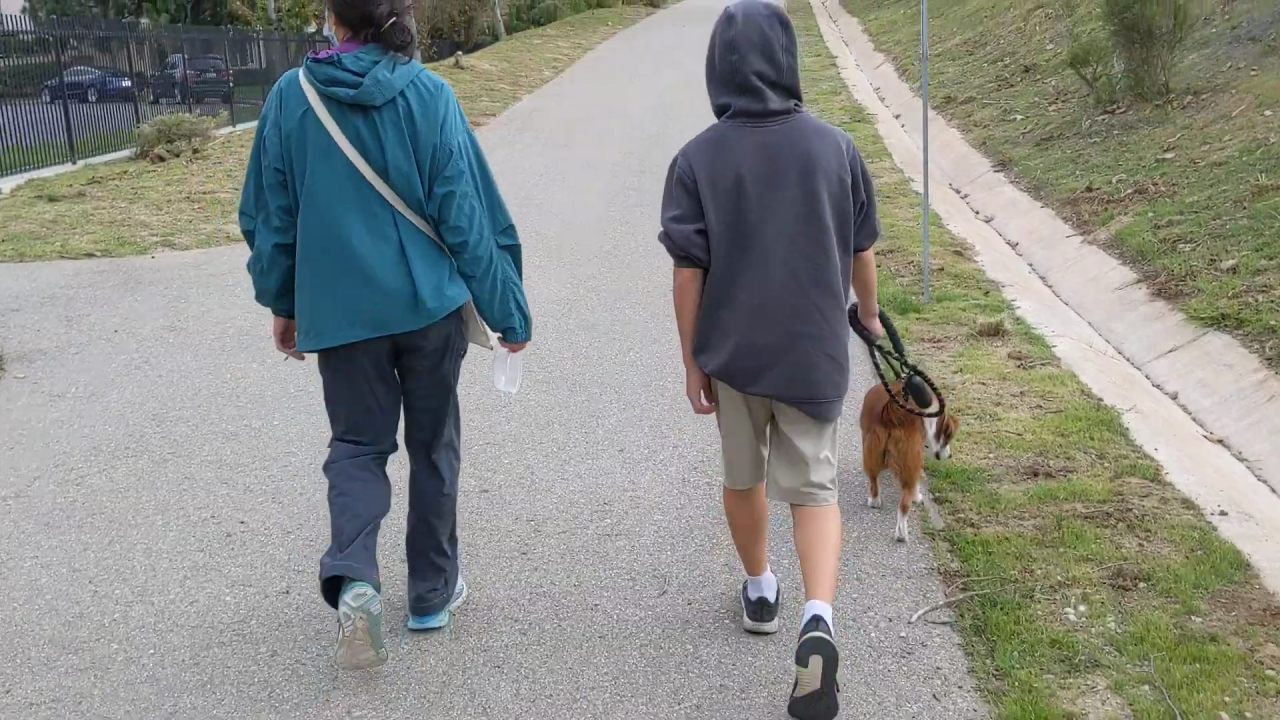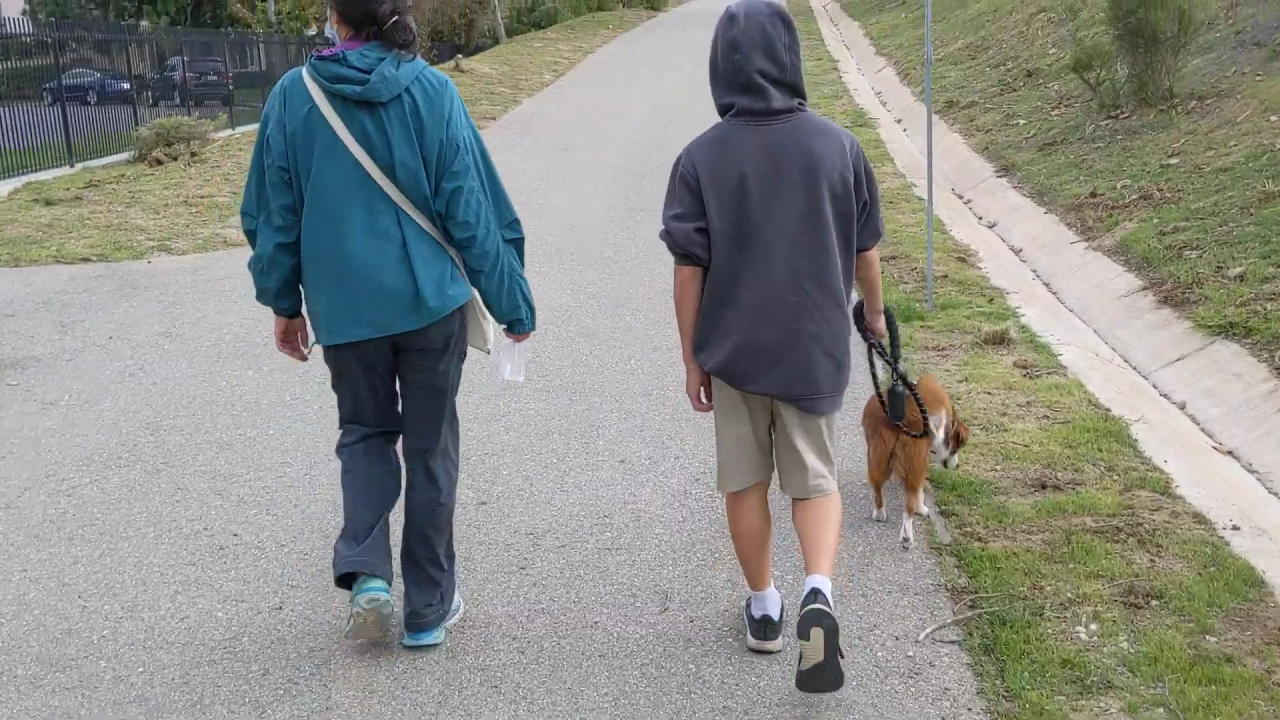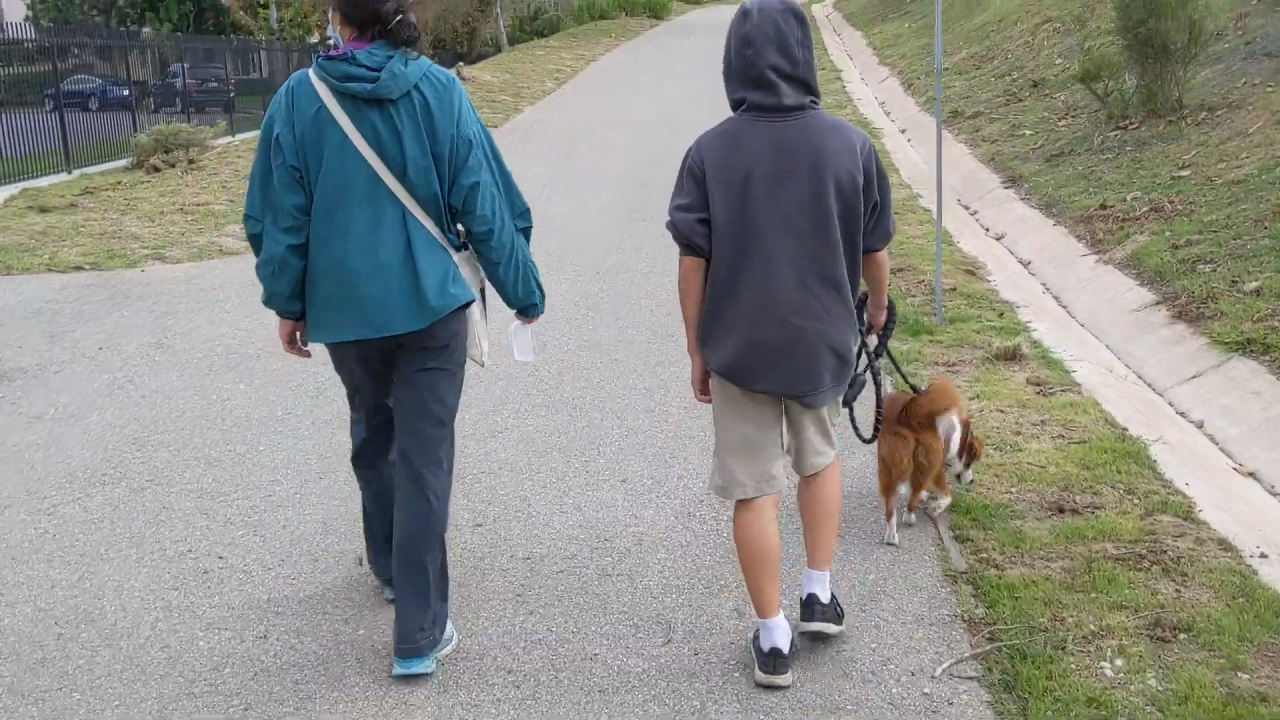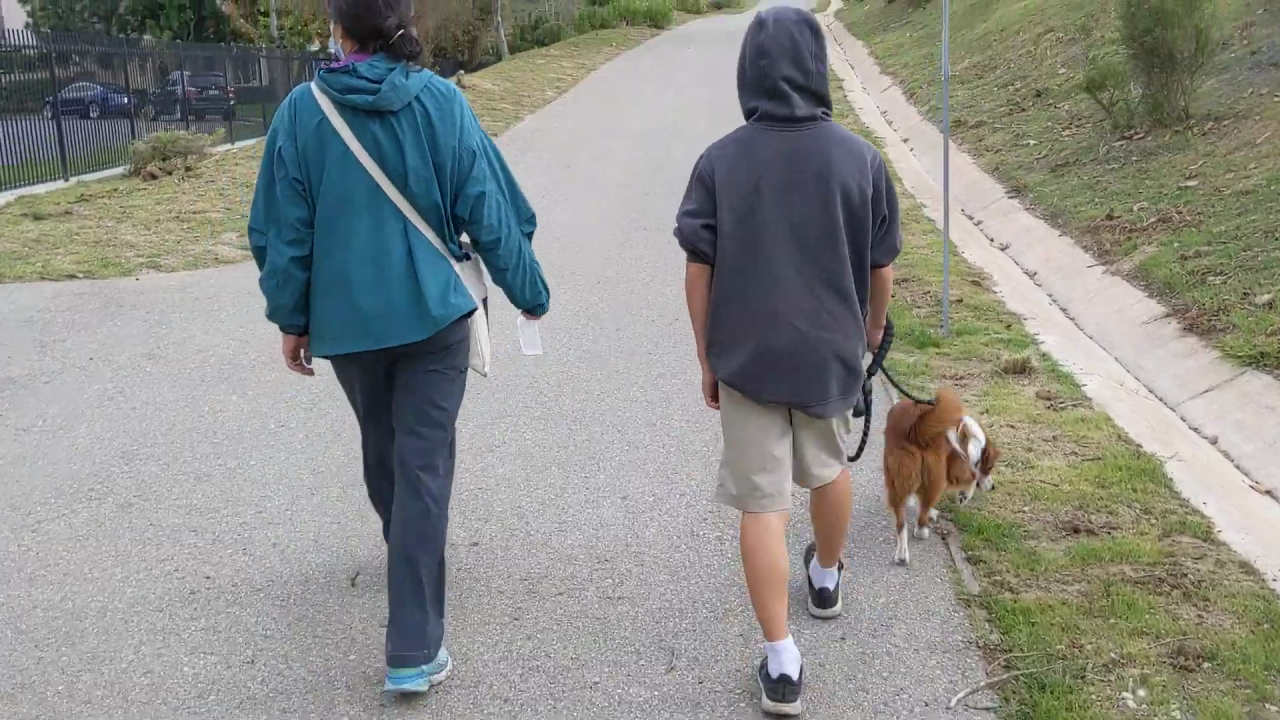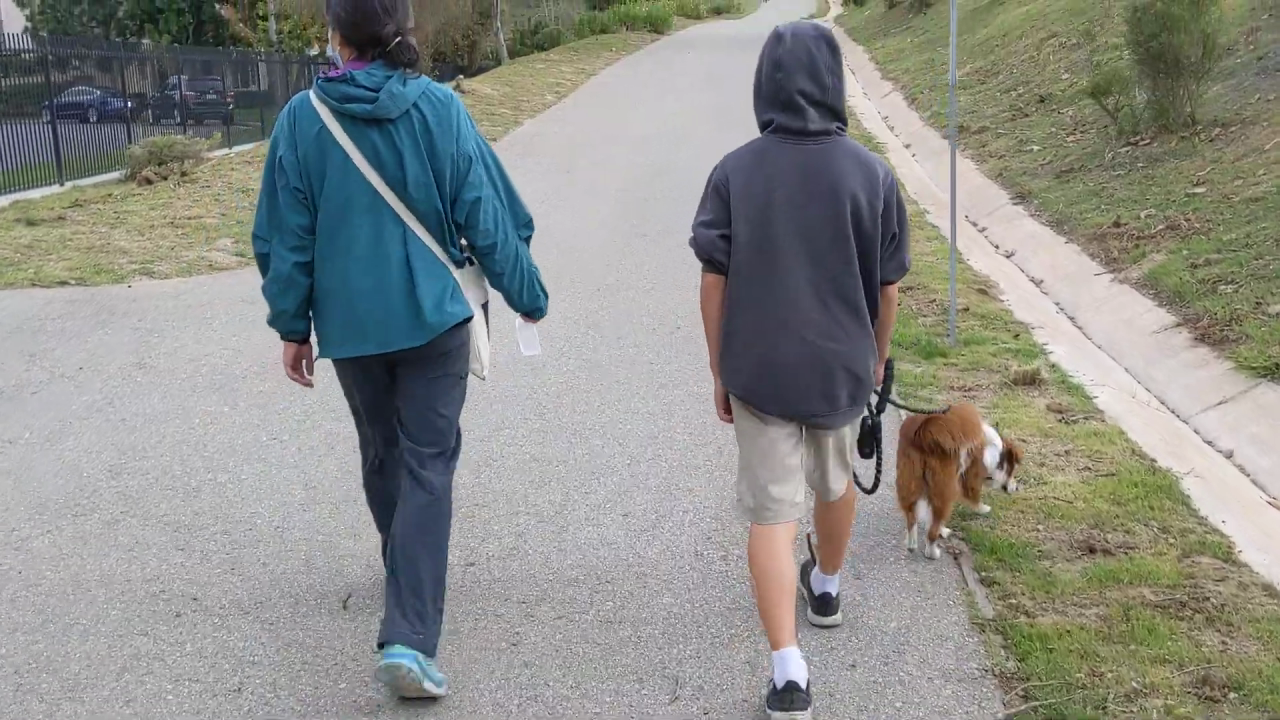
dt=0.1s
person 1, frame 1
left shoulder: (696, 159)
right shoulder: (836, 147)
left elbow: (688, 274)
right elbow: (862, 253)
left wrist: (692, 362)
right wrist: (868, 308)
left hip: (733, 353)
right hip: (816, 353)
left knee: (744, 476)
right knee: (814, 491)
left ankle: (759, 588)
person 1, frame 2
left shoulder: (700, 157)
right shoulder: (839, 146)
left elbow: (689, 271)
right elbow: (865, 251)
left wrist: (691, 359)
right wrist: (874, 309)
left hip: (732, 352)
right hip: (816, 349)
left knee: (745, 481)
right knee: (814, 478)
person 1, frame 3
left shoulder: (709, 151)
right shoulder: (851, 145)
left elbow: (692, 264)
right elbow: (875, 251)
left wrist: (696, 351)
right wrist: (877, 306)
left hip: (738, 349)
right hip: (823, 344)
left knee: (753, 489)
right knee: (820, 460)
left ankle: (772, 635)
right ankle: (820, 594)
person 1, frame 4
left shoulder: (719, 160)
right shoulder: (861, 159)
left elbow: (699, 271)
right elbow: (881, 266)
left wrist: (706, 357)
right wrist: (875, 323)
left hip: (747, 358)
right hip: (831, 353)
left knee: (761, 502)
right knee: (828, 466)
left ankle: (782, 660)
right ankle: (826, 579)
person 1, frame 5
left shoulder: (733, 172)
right shoulder: (872, 174)
left elbow: (714, 281)
right elbow: (888, 285)
left wrist: (719, 371)
right wrist: (879, 352)
left hip: (759, 371)
right hip: (841, 367)
left knee: (769, 509)
right knee: (834, 479)
left ankle: (788, 662)
right ankle: (827, 584)
person 2, frame 1
right shoulder: (427, 94)
left elbow: (267, 218)
right elbow: (469, 216)
left wrist: (279, 301)
right wrist: (508, 313)
left hip: (338, 310)
right hip: (428, 302)
left knee: (358, 449)
right knee: (432, 443)
person 2, frame 2
left shoulder: (293, 97)
right shoulder: (431, 91)
left elbow: (270, 217)
right elbow: (474, 211)
left wrist: (281, 301)
right wrist: (513, 304)
left hip: (344, 307)
right hip: (432, 301)
left knee: (366, 433)
right knee: (430, 447)
person 2, frame 3
left shoulder: (299, 99)
right shoulder: (439, 90)
left elbow: (278, 218)
right elbow: (485, 204)
left wrist: (288, 304)
right wrist: (524, 290)
left hip: (344, 307)
right hip: (431, 302)
left knee: (373, 436)
right knee: (423, 458)
left ankle: (390, 566)
right ankle: (419, 636)
person 2, frame 4
left shoulder: (301, 111)
right shoulder: (441, 102)
left elbow: (282, 230)
right elbow: (490, 212)
left wrist: (291, 317)
right wrist: (529, 290)
left hip: (347, 318)
right hip: (433, 311)
left knee: (383, 442)
right knee: (423, 463)
left ankle: (407, 554)
right ankle: (412, 648)
person 2, frame 5
left shoulder: (301, 119)
right shoulder: (440, 108)
left elbow: (284, 239)
right elbow: (490, 218)
left wrist: (291, 326)
right wrist: (527, 295)
left hip: (348, 324)
right hip: (433, 317)
left knee: (382, 451)
right knee: (428, 467)
left ankle: (411, 602)
right ankle: (407, 635)
